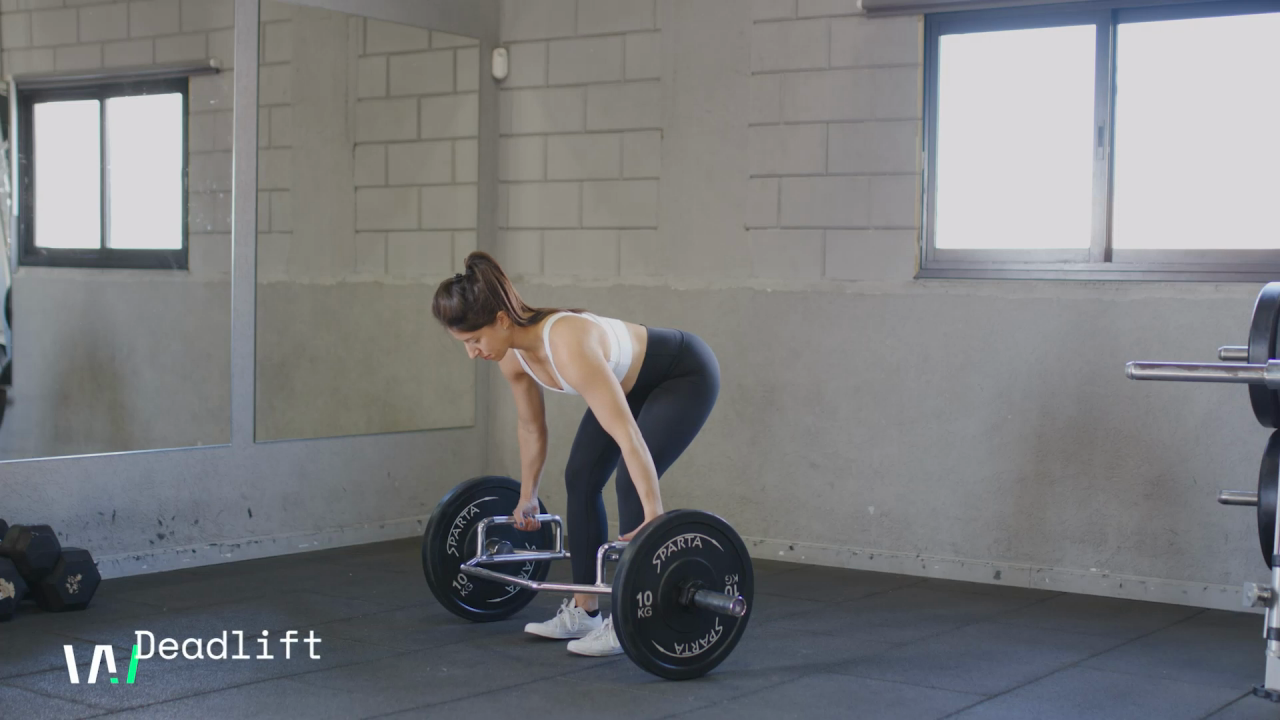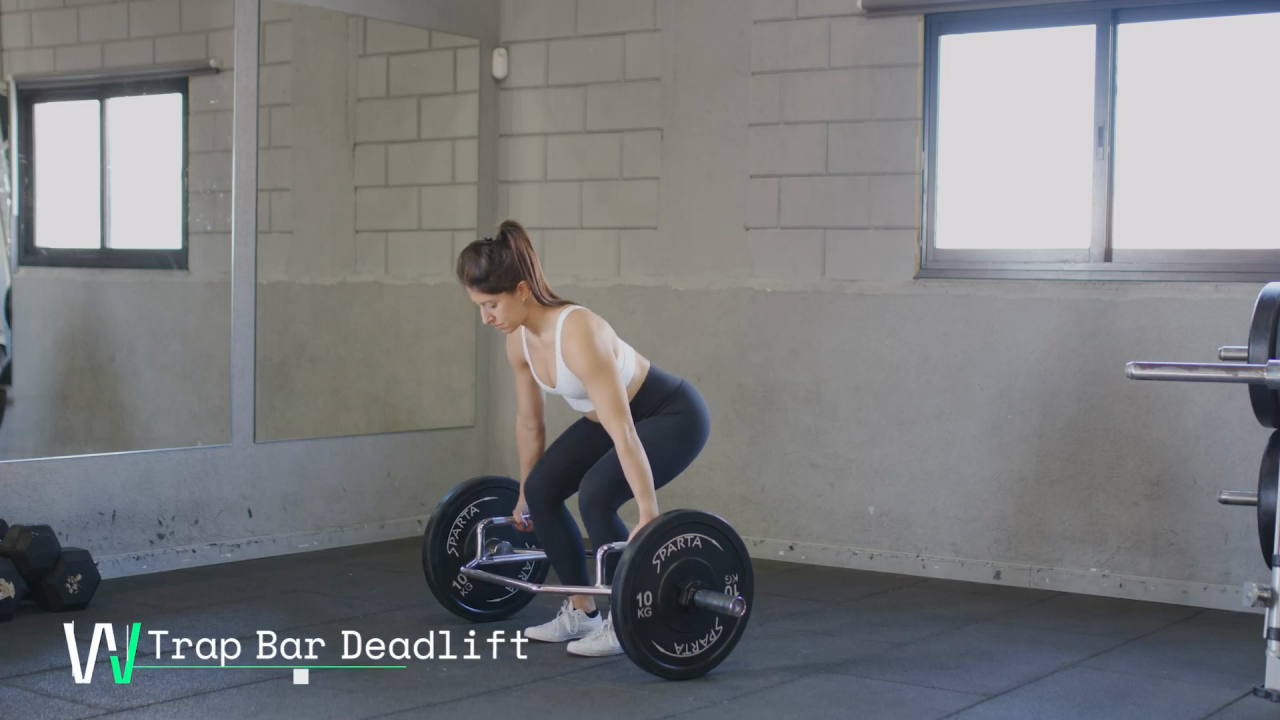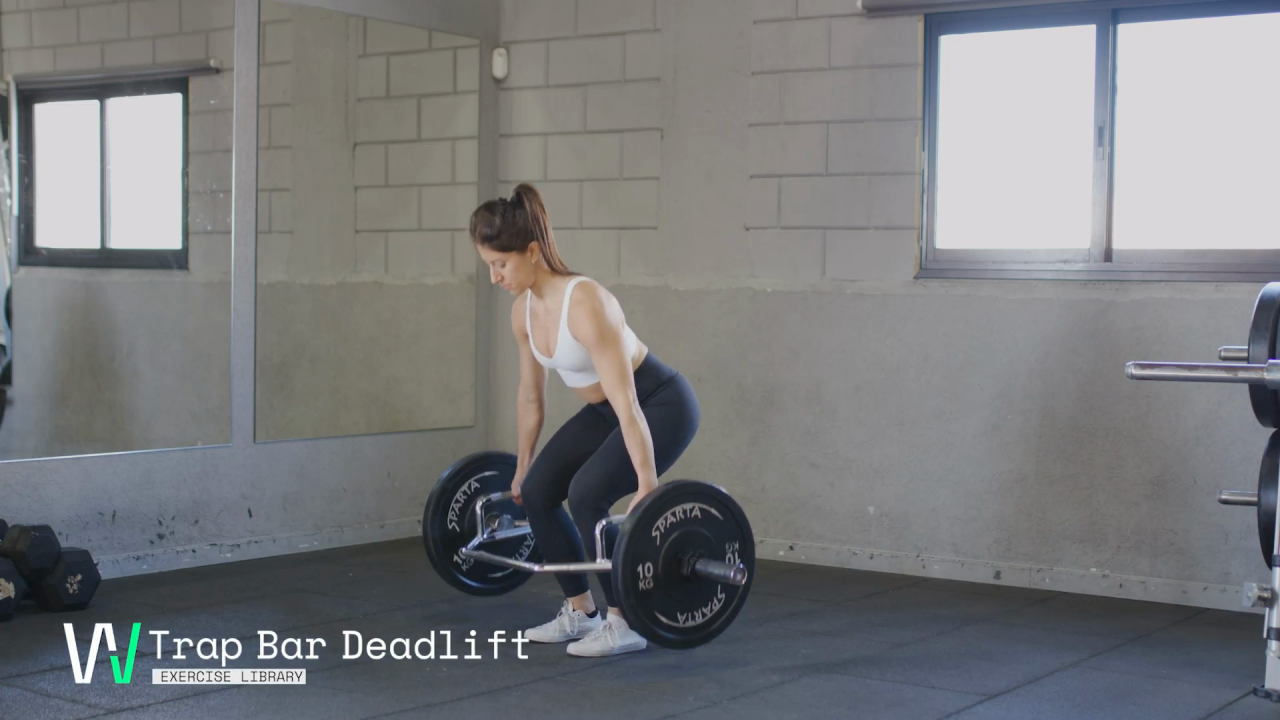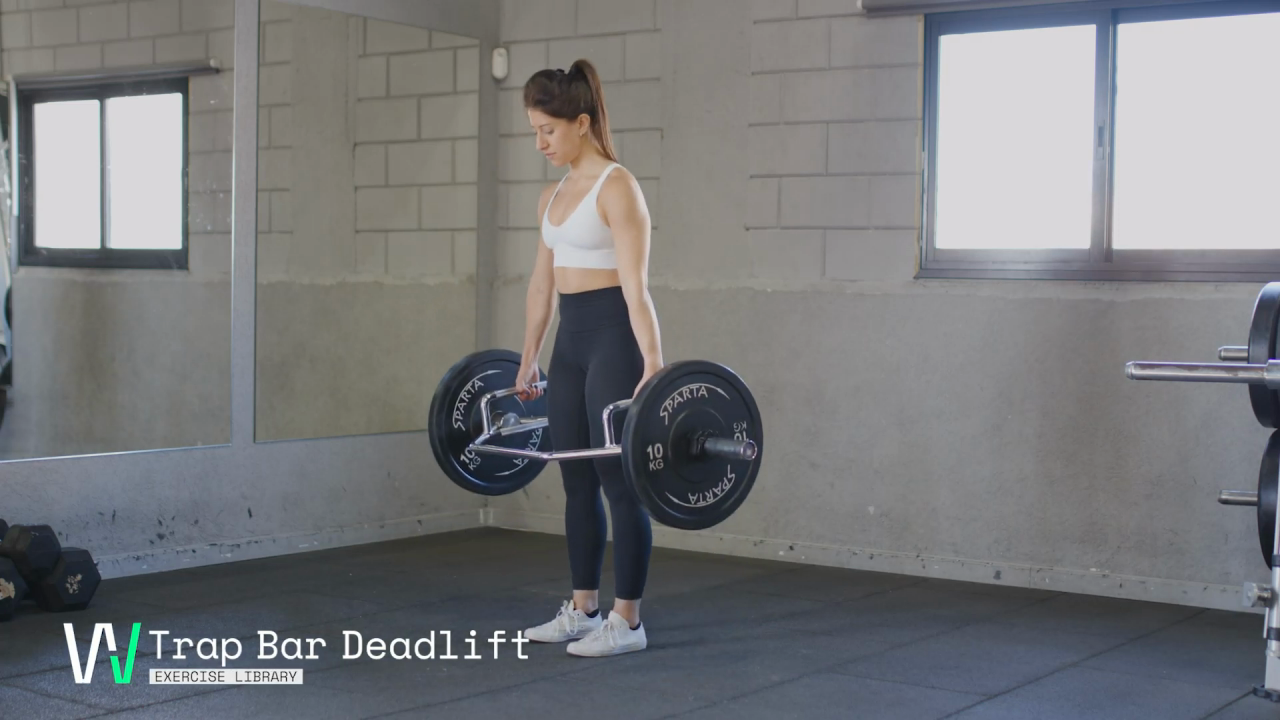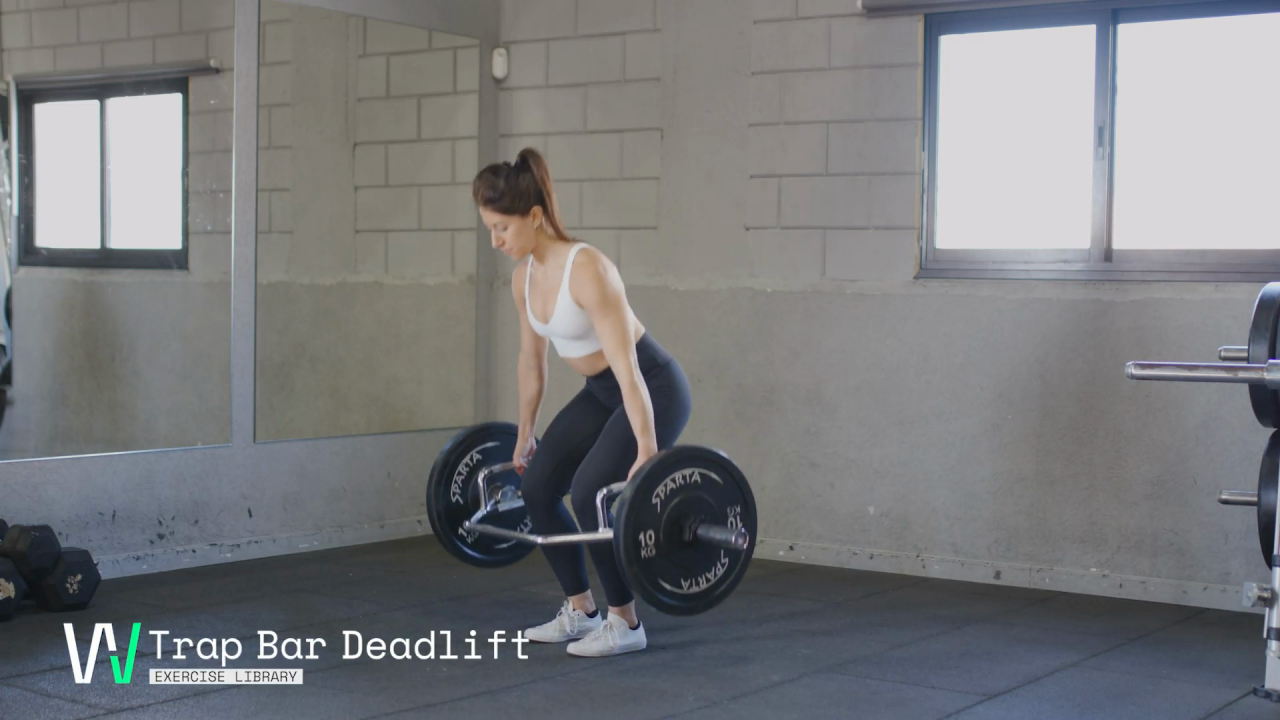
dt=0.7s
person 1, frame 1
left shoulder: (568, 345)
right shoulder: (513, 353)
left elbow: (627, 435)
right elbow: (531, 427)
left wrist: (654, 517)
right wrist: (528, 497)
left hip: (685, 374)
right hip: (631, 380)
left knee: (630, 484)
right knee: (580, 477)
right ankle: (583, 611)
person 1, frame 2
left shoulder: (579, 335)
right shoulder: (519, 339)
left elbow: (623, 433)
right elbow: (529, 422)
left wrist: (649, 518)
right wrist: (526, 497)
left hip: (675, 414)
right hip: (612, 413)
left knee: (598, 494)
right knee: (542, 489)
right ankle: (581, 611)
person 1, frame 3
left shoulder: (586, 304)
right shoulder: (524, 309)
left elbow: (627, 403)
right elbow: (530, 394)
left wrist: (648, 490)
right wrist: (521, 469)
left hip: (662, 405)
right hip: (603, 409)
left knee: (587, 497)
right knee: (537, 495)
left ankle: (624, 623)
right ankle: (580, 612)
person 1, frame 4
left shoulder: (618, 187)
right shoulder: (554, 195)
left elbow: (636, 287)
right elbow: (542, 283)
left wrist: (653, 369)
right wrist: (528, 360)
left hip: (614, 338)
right hip: (571, 342)
left knee: (619, 482)
right knee: (578, 482)
left ankle: (626, 622)
right ankle: (582, 609)
person 1, frame 5
left shoulder: (587, 270)
right shoulder: (524, 276)
left elbow: (628, 369)
right elbow: (531, 360)
left wrist: (647, 453)
right wrist: (524, 436)
left hip: (654, 389)
right hip: (601, 393)
left knee: (589, 493)
right knee: (537, 487)
left ankle: (626, 622)
right ankle: (580, 610)
